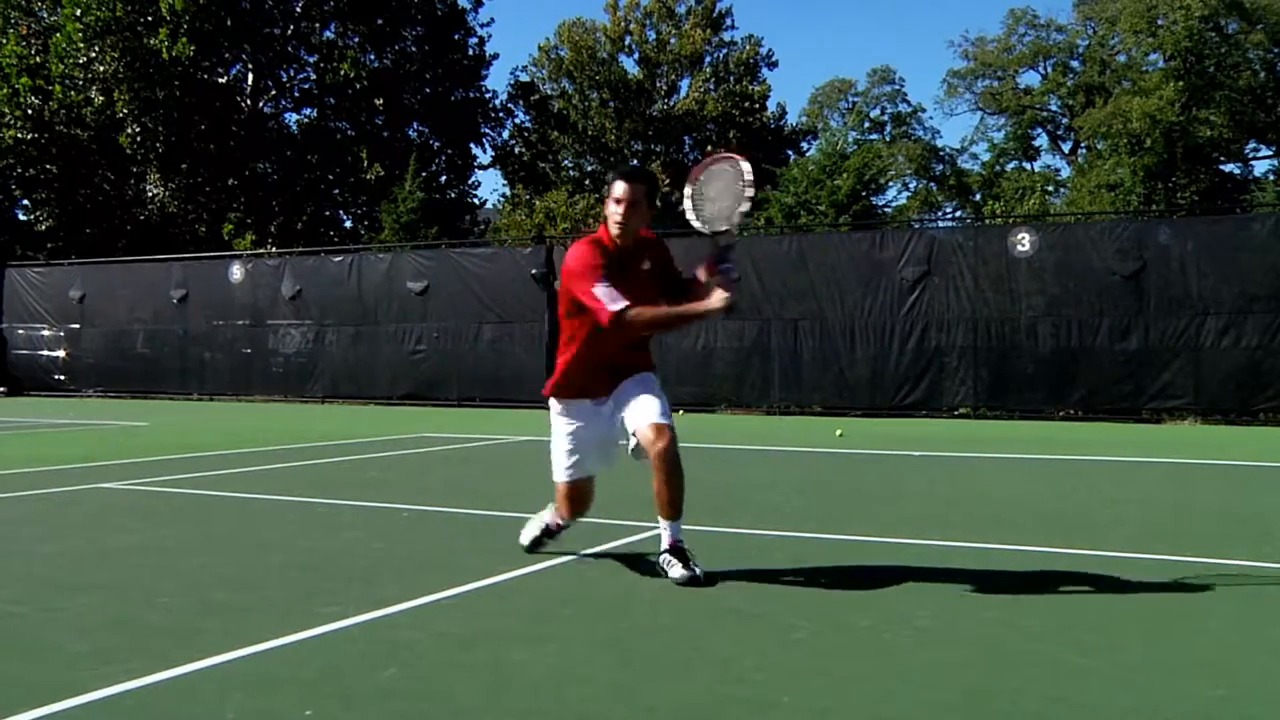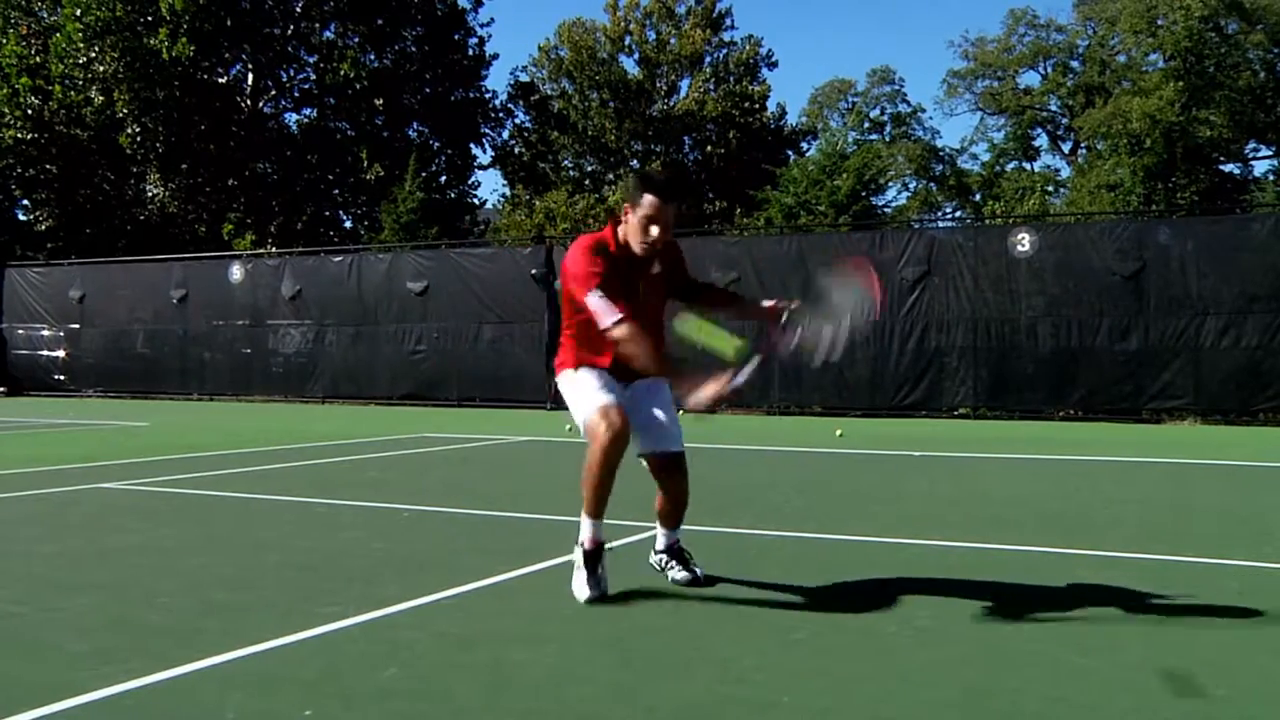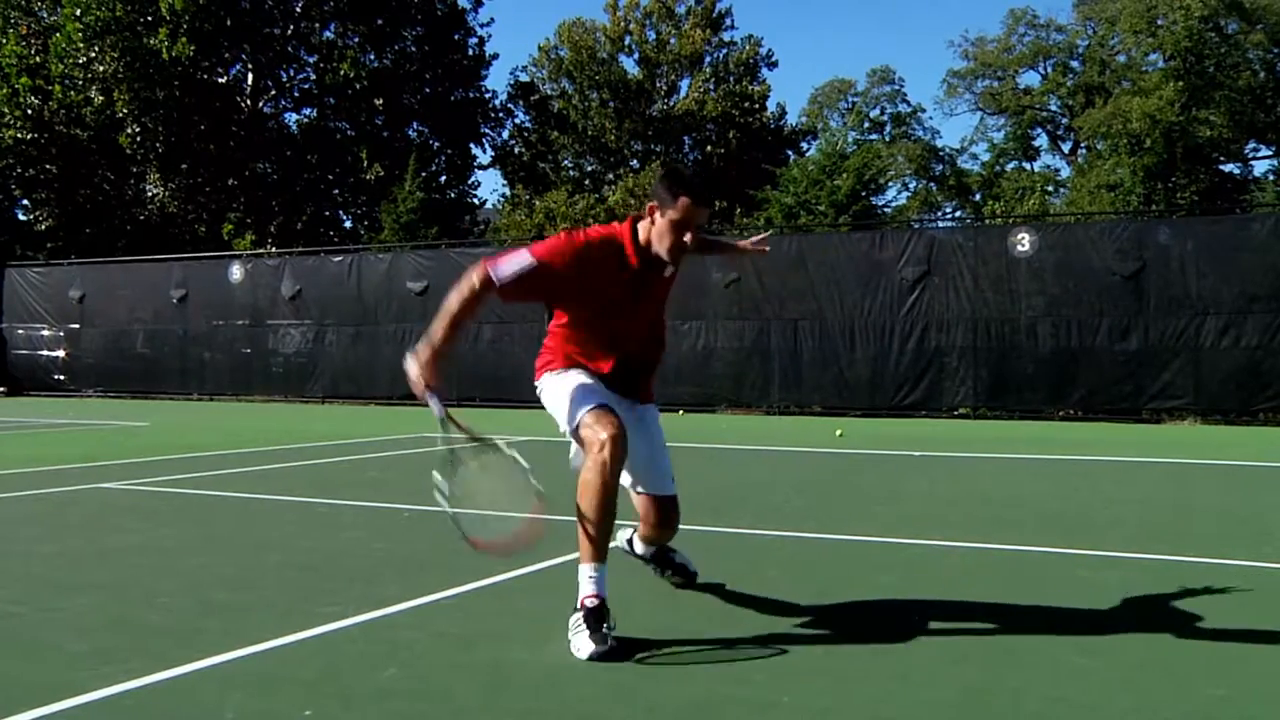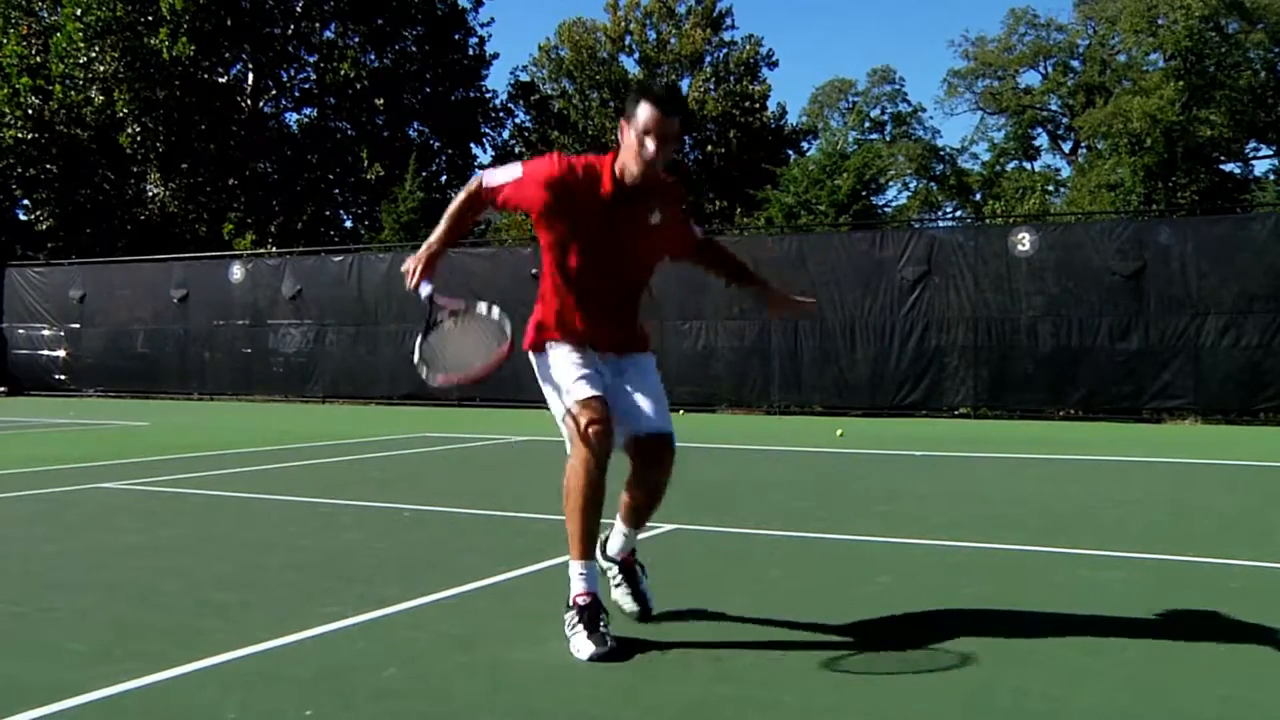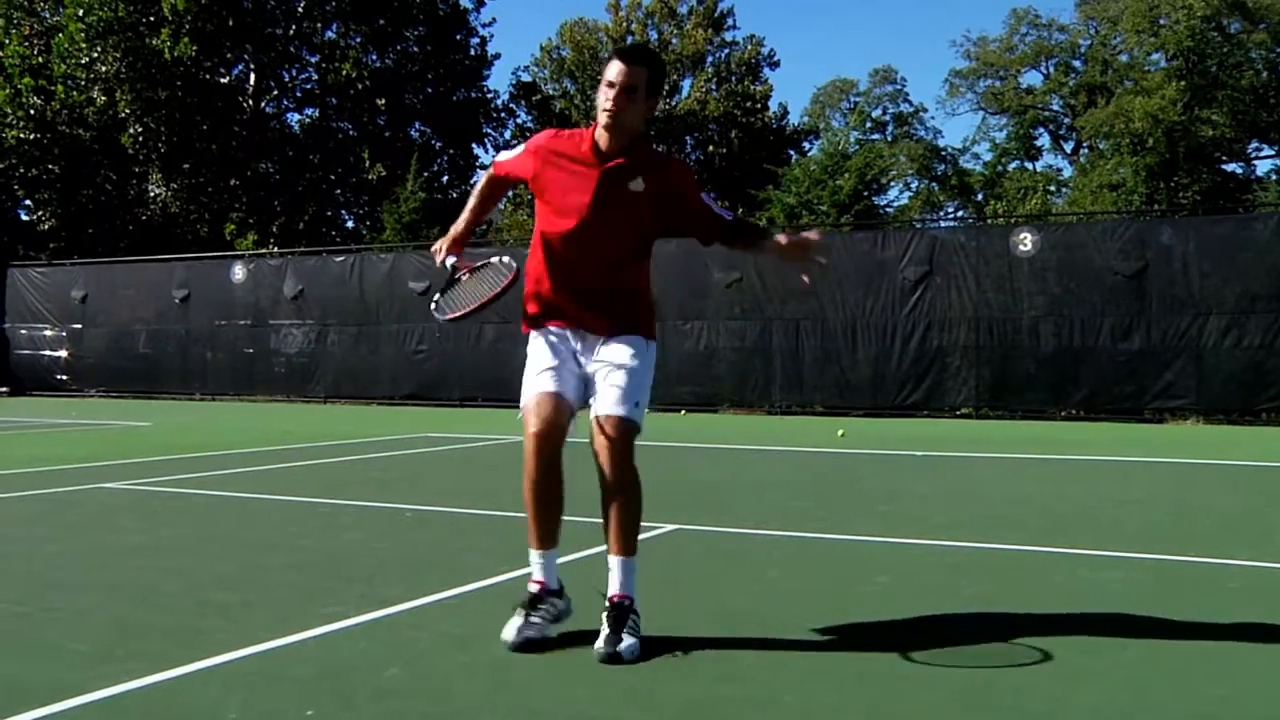
dt=0.2s
person 1, frame 1
left shoulder: (654, 248)
right shoulder: (583, 256)
left elbow: (674, 301)
right elbow: (628, 319)
left wrist: (702, 284)
right wrist: (702, 307)
left hip: (631, 376)
right hip: (575, 387)
left knee: (661, 440)
right knee: (574, 505)
left ankle: (672, 546)
right ankle: (556, 516)
person 1, frame 2
left shoulder: (666, 251)
right shoulder: (587, 258)
left elbow: (697, 291)
right elbow: (624, 335)
left wrist: (756, 308)
right wrist: (690, 388)
left hip: (642, 374)
right hip: (588, 368)
left knee: (671, 470)
right knee: (611, 426)
left ankle: (666, 548)
right ankle: (589, 545)
person 1, frame 3
left shoulder: (667, 246)
right shoulder: (583, 251)
right elbow: (482, 277)
left wrist: (731, 247)
right wrist: (431, 349)
left hip: (634, 389)
right hip: (572, 375)
left knee: (664, 520)
right knee: (607, 438)
left ankle: (644, 543)
right ankle: (590, 604)
person 1, frame 4
left shoulder: (666, 202)
right shoulder: (559, 177)
left elbow: (703, 250)
right elbow: (477, 191)
left wrist: (763, 290)
right wrist: (430, 250)
left hip: (625, 351)
right hip: (561, 343)
left knee: (657, 455)
right knee: (593, 432)
left ankle: (620, 546)
right ankle: (581, 600)
person 1, frame 5
left shoulder: (666, 173)
right shoulder: (548, 149)
left elbow: (725, 227)
right elbow: (495, 173)
left wrist: (777, 241)
right wrist: (458, 233)
left hip: (622, 333)
right hip: (556, 325)
left knee: (613, 439)
right knee: (541, 427)
left ankle: (622, 600)
right ankle: (544, 589)
